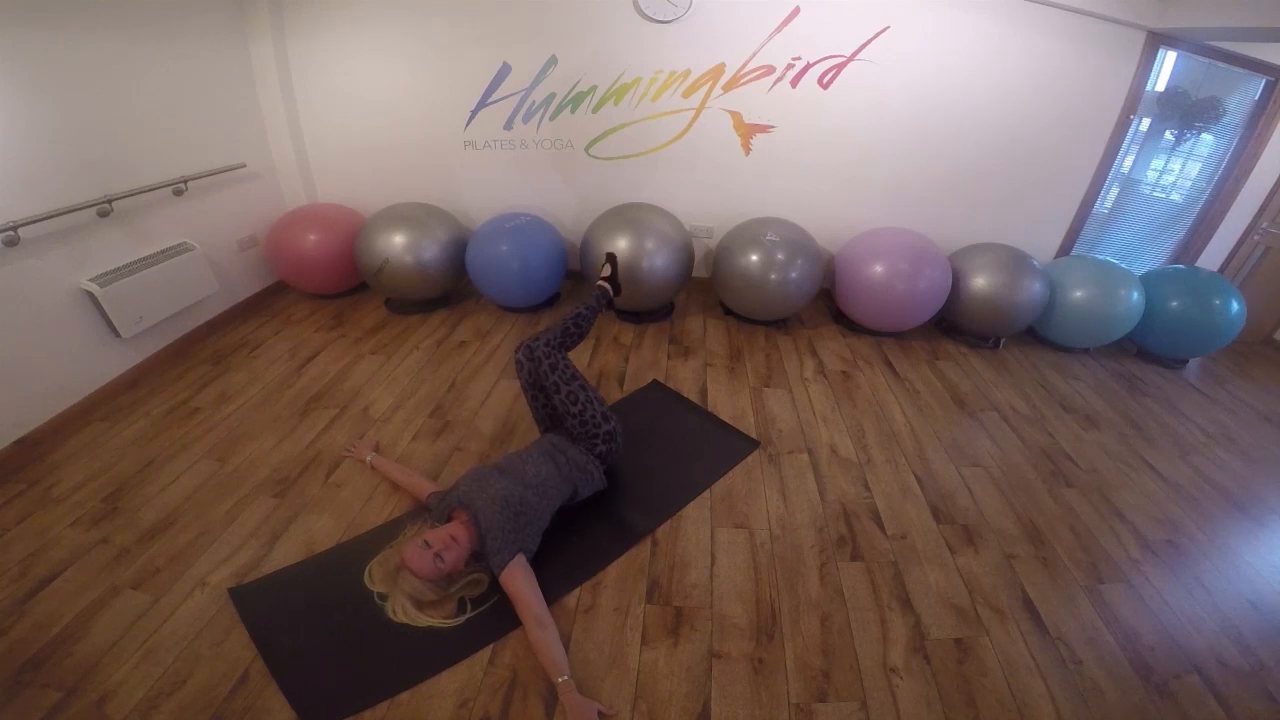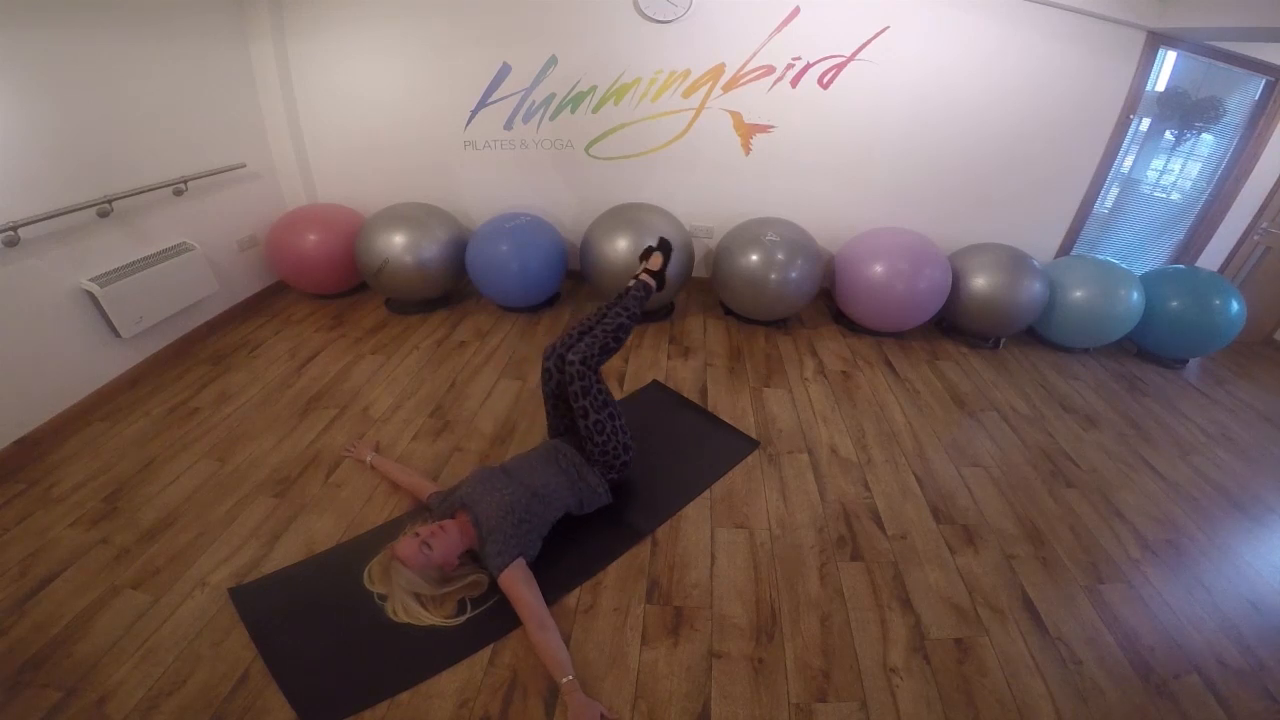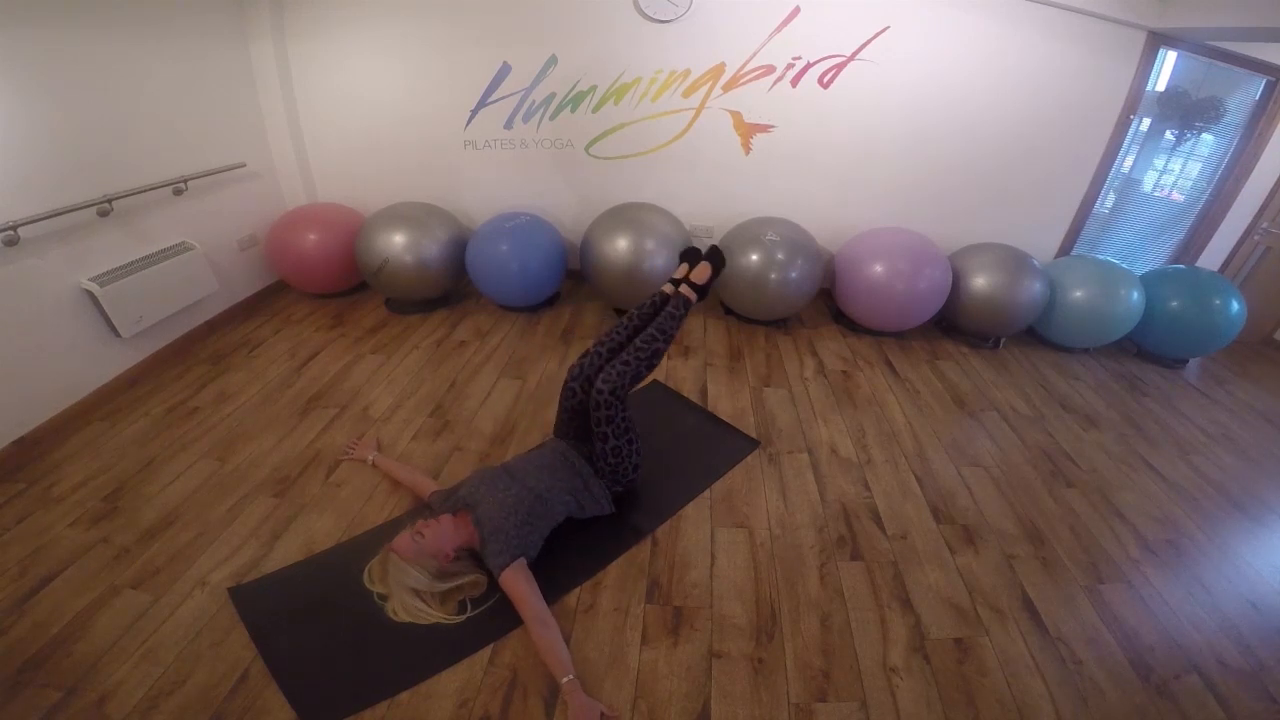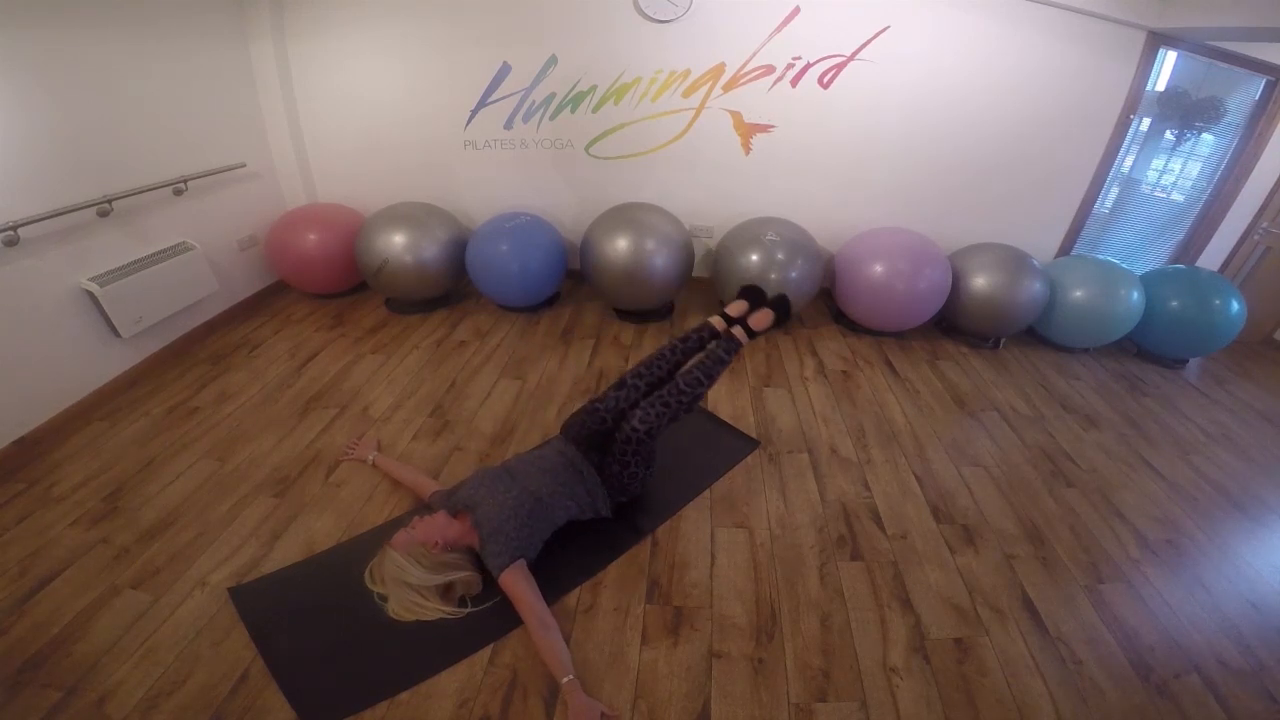
dt=0.7s
person 1, frame 1
left shoulder: (445, 508)
right shoulder: (497, 547)
left elbow: (413, 477)
right elbow: (537, 621)
left wrist: (369, 456)
left hip: (554, 446)
right hip: (587, 454)
left knee: (531, 352)
right knee: (539, 352)
left ankle: (605, 290)
right ankle: (604, 290)
person 1, frame 2
left shoulder: (449, 508)
right shoulder: (495, 549)
left elbow: (415, 479)
right elbow: (539, 622)
left wrist: (371, 457)
left hip: (560, 451)
right hip: (596, 471)
left knee: (560, 358)
right knee: (577, 363)
left ankle: (641, 283)
right ankle: (648, 283)
person 1, frame 3
left shoulder: (450, 506)
right shoulder: (495, 547)
left elbow: (416, 477)
right elbow: (539, 621)
left wrist: (372, 455)
left hip: (563, 451)
right hip: (600, 477)
left knee: (585, 377)
right knee: (607, 385)
left ankle: (675, 289)
right ankle: (687, 294)
person 1, frame 4
left shoulder: (451, 505)
right shoulder: (495, 548)
left elbow: (418, 480)
right elbow: (540, 621)
left wrist: (373, 456)
left hip: (571, 449)
right hip: (606, 484)
left knee: (618, 402)
right knee: (640, 421)
left ankle: (727, 322)
right ankle: (739, 333)
